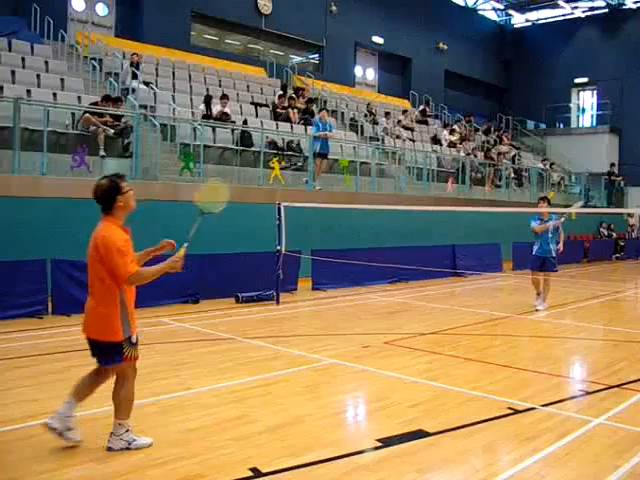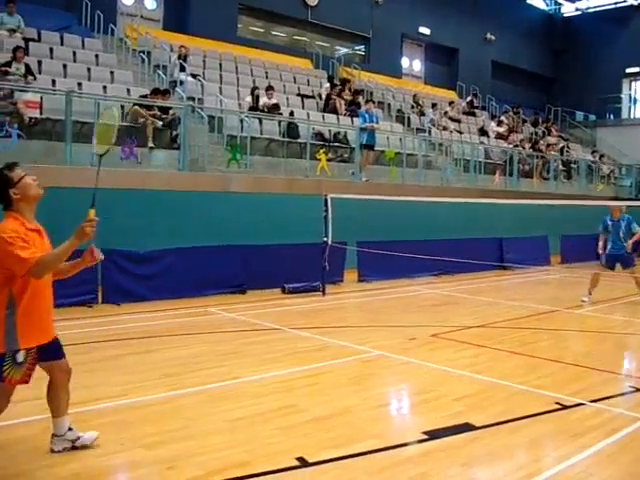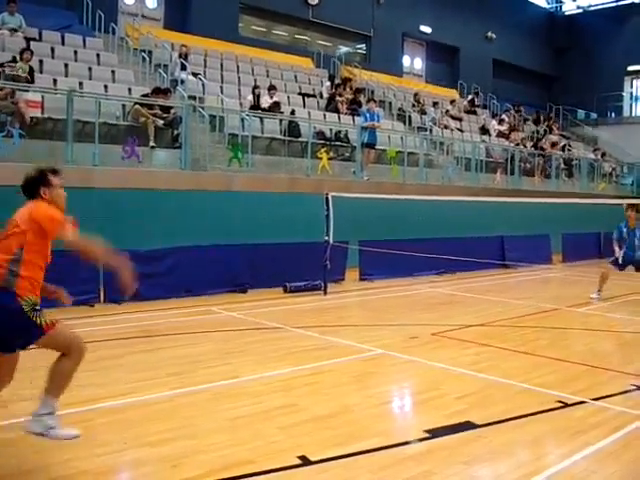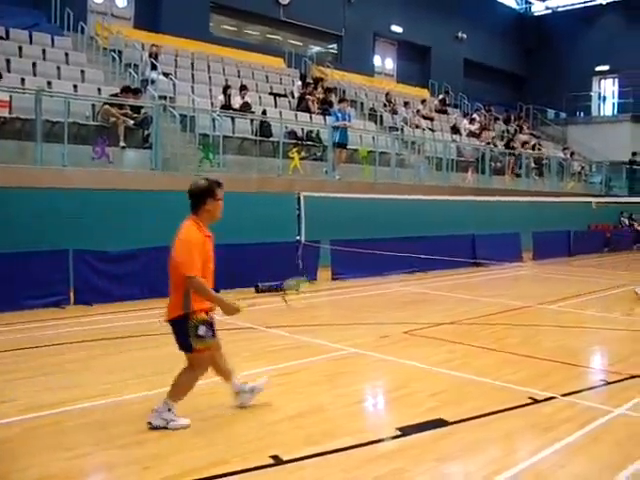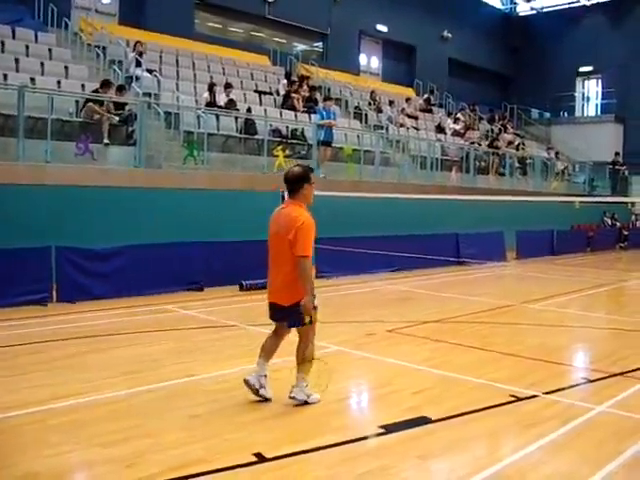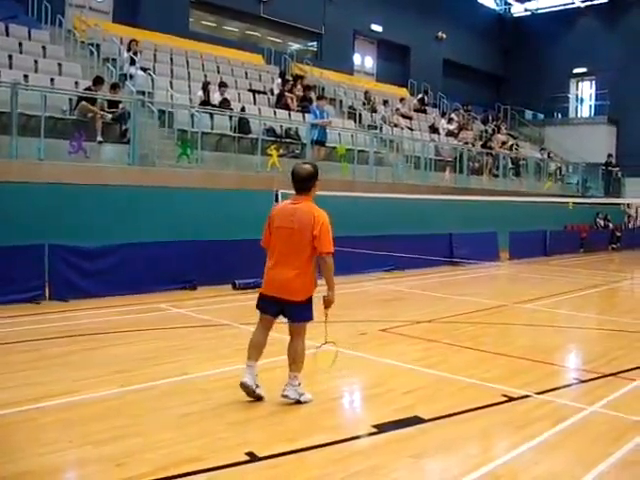
dt=0.7s
person 1, frame 1
left shoulder: (107, 231)
right shoulder: (112, 235)
left elbow: (125, 264)
right elbow: (132, 277)
left wrist: (154, 250)
right wrist: (167, 266)
left hip: (99, 318)
right hip: (114, 321)
left knee: (104, 371)
right knee: (127, 374)
left ankle: (63, 417)
right ankle: (120, 435)
person 1, frame 2
left shoulder: (37, 231)
left elbow: (54, 270)
right elbow: (37, 269)
left wrist: (83, 262)
right wrist: (75, 241)
left hip: (40, 327)
left knee: (61, 373)
left ankle: (63, 434)
person 1, frame 3
left shoulder: (30, 219)
right shoulder: (43, 212)
right elbow: (77, 242)
left wrist: (50, 289)
right wrist: (117, 264)
right knee: (75, 346)
right ankle: (44, 415)
person 1, frame 4
left shoulder: (199, 231)
right shoulder: (192, 236)
right elbow: (191, 277)
left wrist: (214, 301)
right wrist: (221, 302)
left hip: (197, 308)
right hip: (188, 311)
left knee: (214, 351)
right knee: (198, 364)
left ankle: (241, 391)
right ankle: (161, 413)
person 1, frame 5
left shoulder: (278, 213)
right shoulder: (303, 218)
right elbow: (303, 260)
right wrist: (308, 295)
left hip: (277, 289)
right hip: (296, 292)
left knee: (280, 330)
right knee: (307, 336)
left ankle: (258, 375)
right ankle: (301, 388)
person 1, frame 6
left shoulder: (277, 210)
right shoulder: (318, 216)
left elbow: (267, 246)
right elbow: (325, 257)
right wrist: (330, 289)
left hip: (272, 282)
right hip: (299, 287)
left knee: (263, 326)
right knee: (297, 335)
left ankle: (250, 375)
right ankle: (293, 387)
